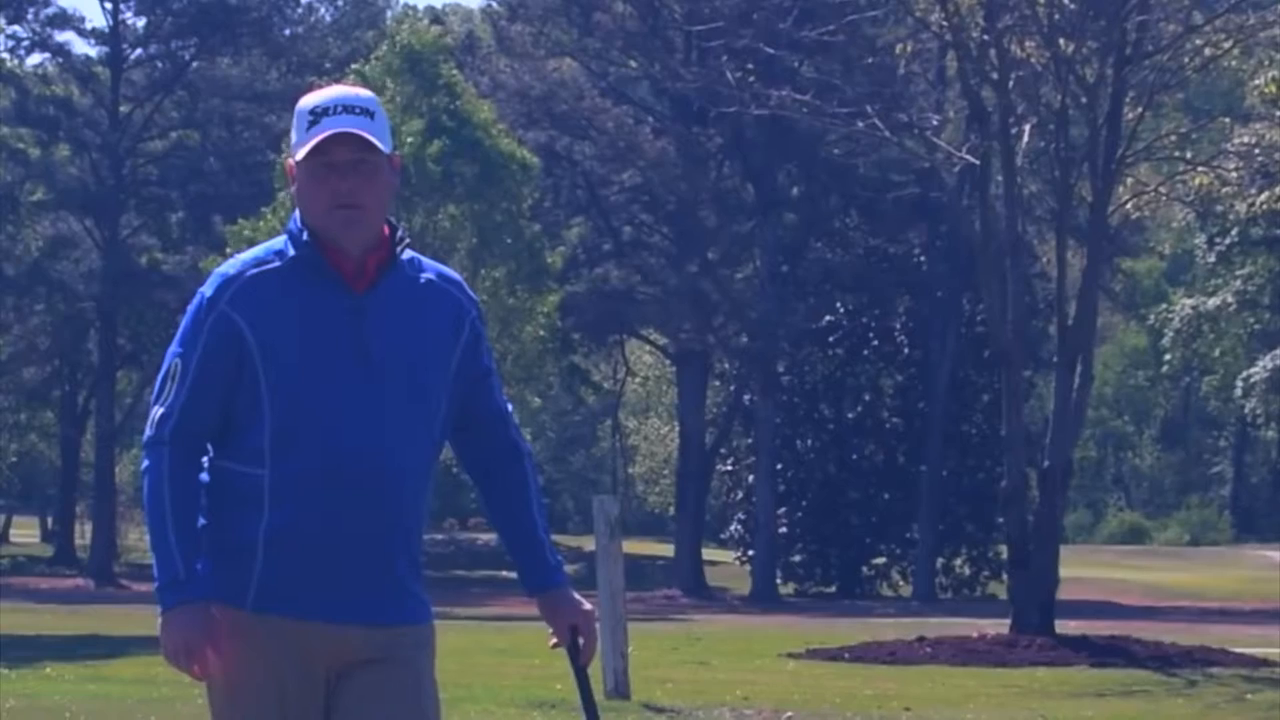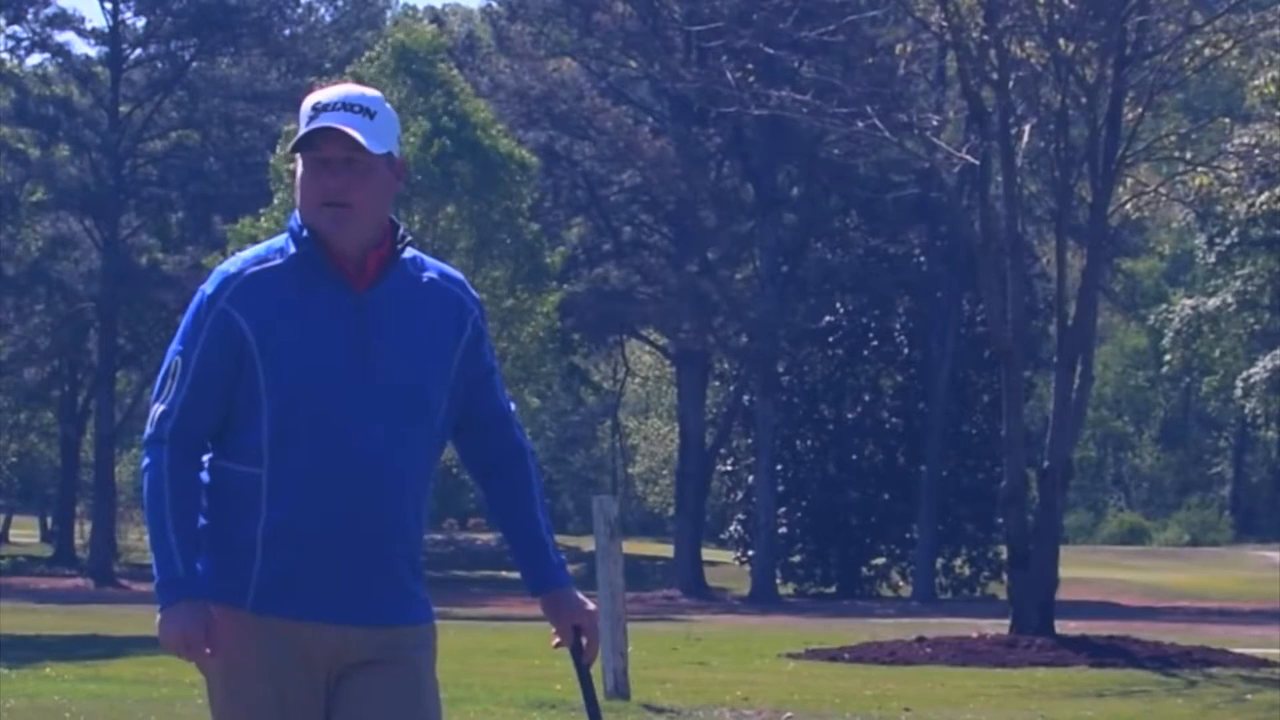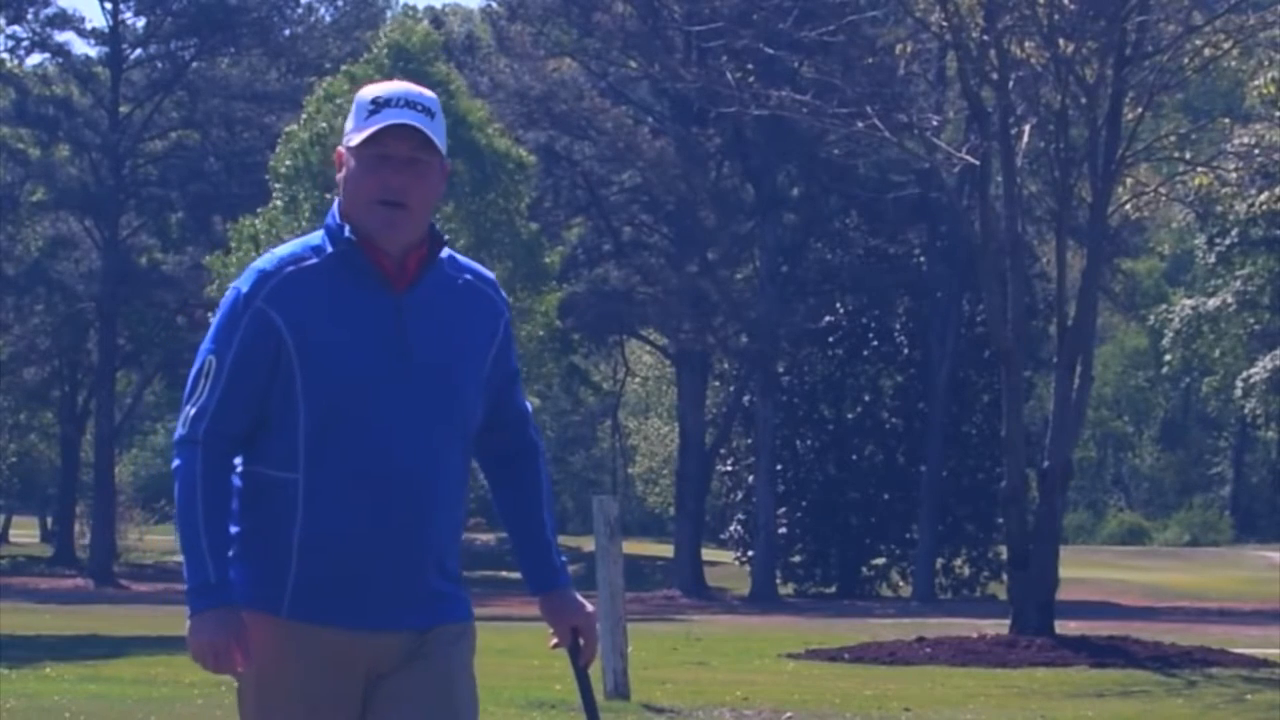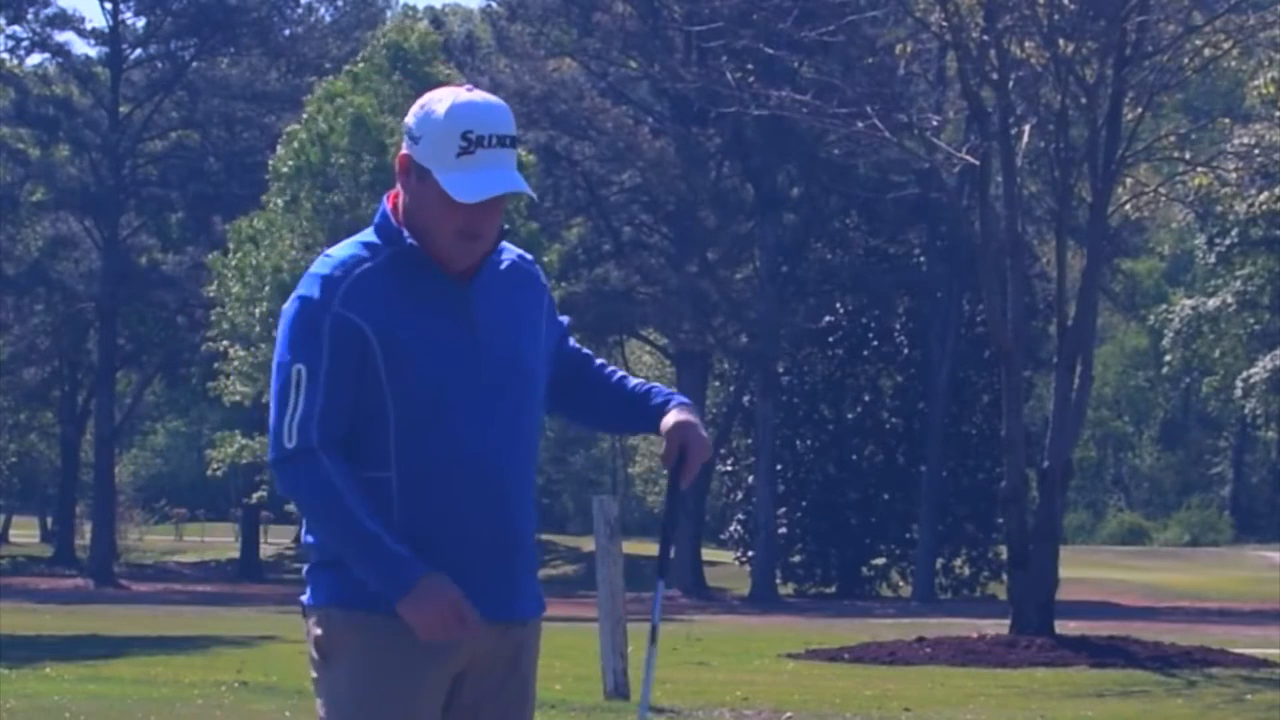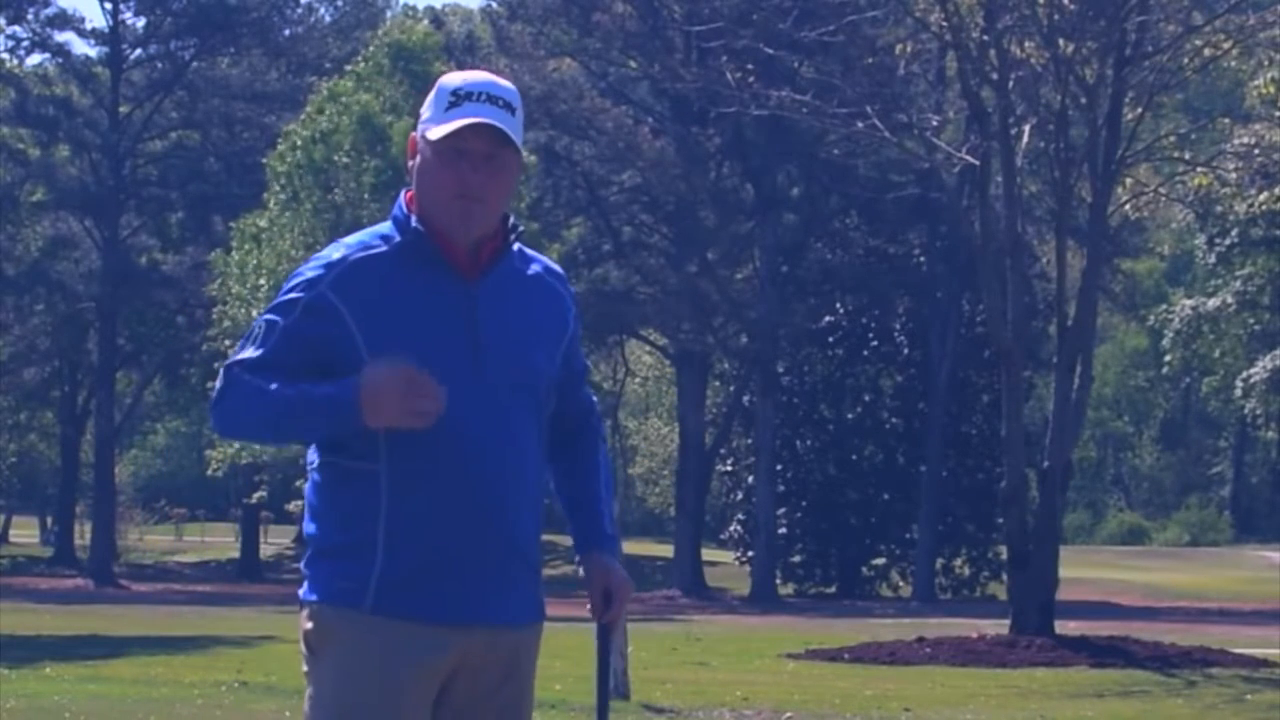
dt=1s
person 1, frame 1
left shoulder: (445, 303)
right shoulder: (240, 294)
left elbow: (497, 451)
right elbow: (172, 446)
left wrist: (547, 581)
right wrist: (180, 595)
left hip: (392, 625)
right hip: (259, 616)
person 1, frame 2
left shoulder: (448, 303)
right shoulder: (241, 292)
left elbow: (501, 451)
right elbow: (172, 443)
left wrist: (551, 582)
right wrist: (179, 589)
left hip: (393, 624)
right hip: (257, 616)
person 1, frame 3
left shoulder: (479, 301)
right shoulder: (275, 289)
left elbow: (513, 450)
right elbow: (203, 445)
left wrist: (551, 582)
right wrist: (209, 596)
left hip: (432, 627)
right hip: (292, 620)
person 1, frame 4
left shoulder: (522, 281)
right shoulder: (340, 293)
left elbow: (572, 376)
right elbow: (299, 455)
left wrist: (666, 406)
right wrist: (403, 579)
left hip: (506, 612)
right hip: (380, 613)
person 1, frame 5
left shoulder: (546, 291)
right shoulder: (343, 279)
left elbow: (575, 427)
right elbow: (235, 397)
left wrist: (597, 542)
right wrist: (350, 403)
left hip: (505, 617)
right hip: (371, 612)
